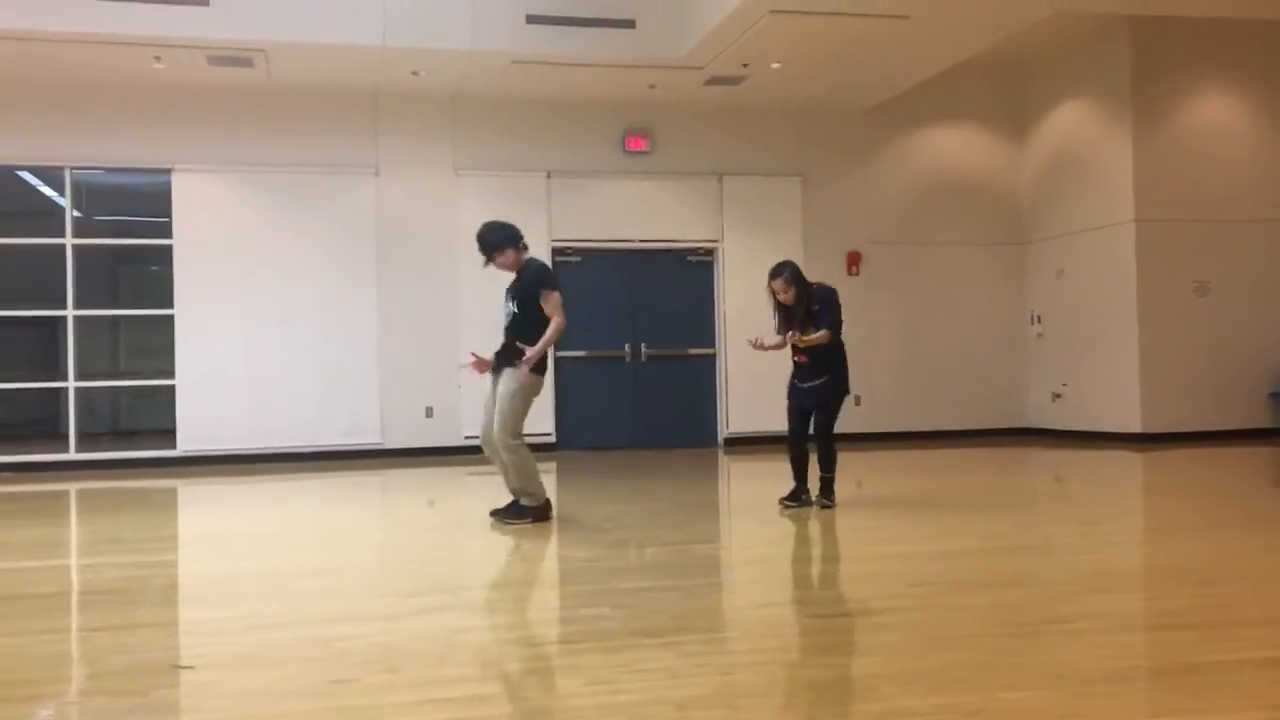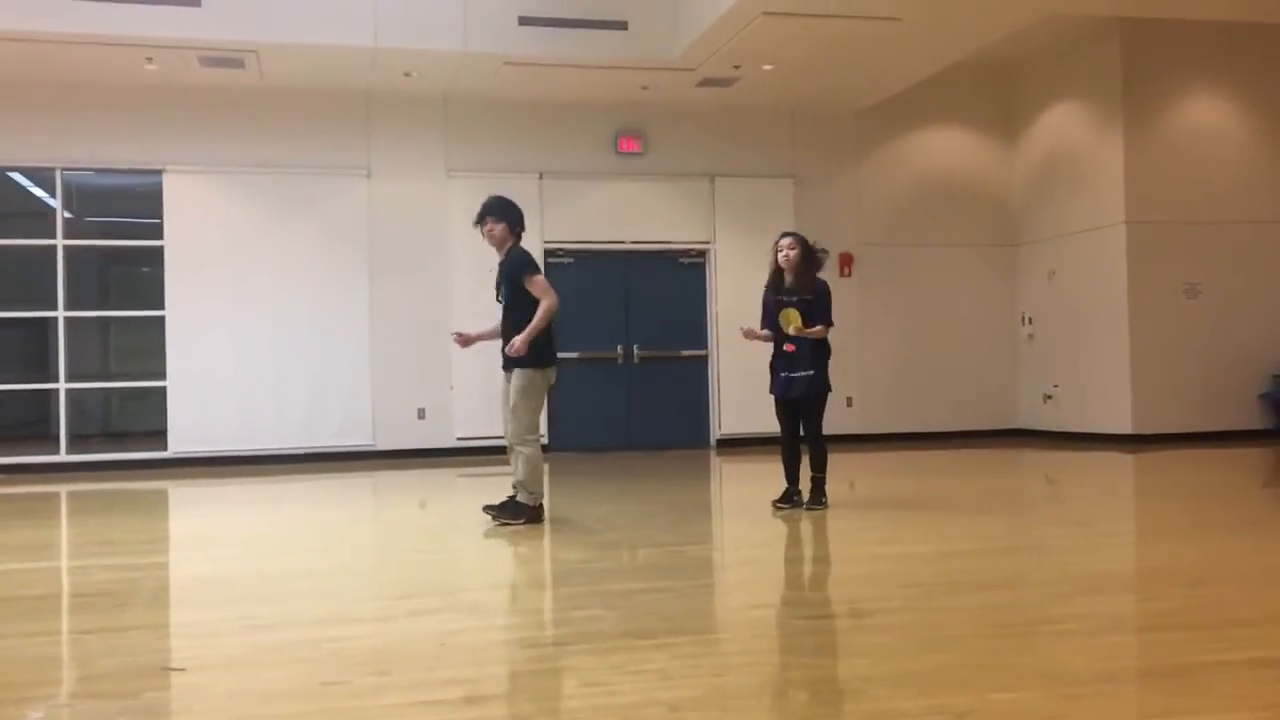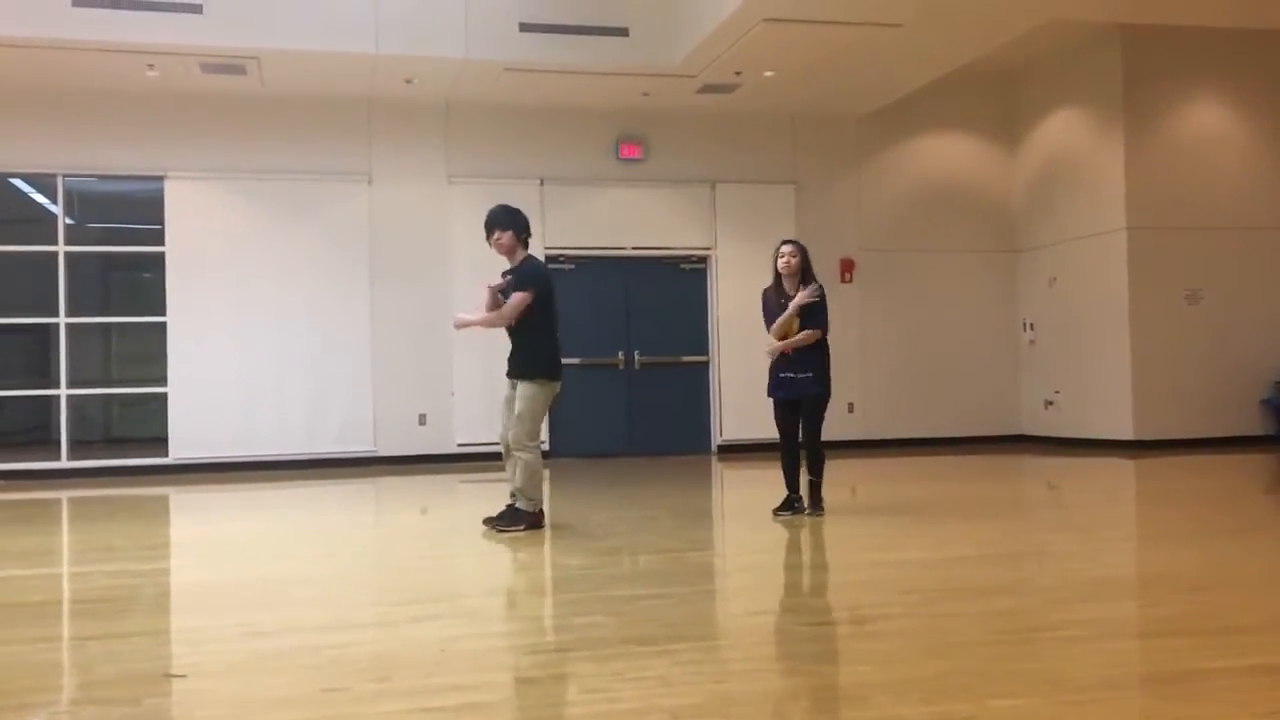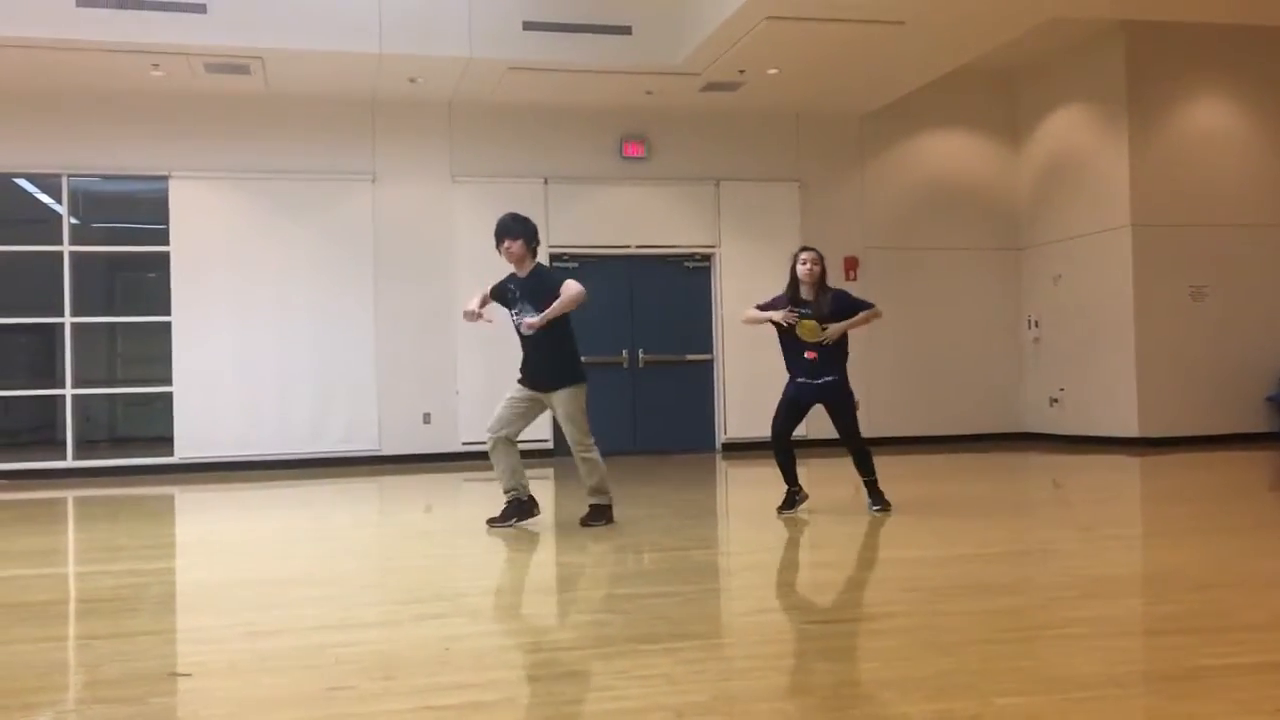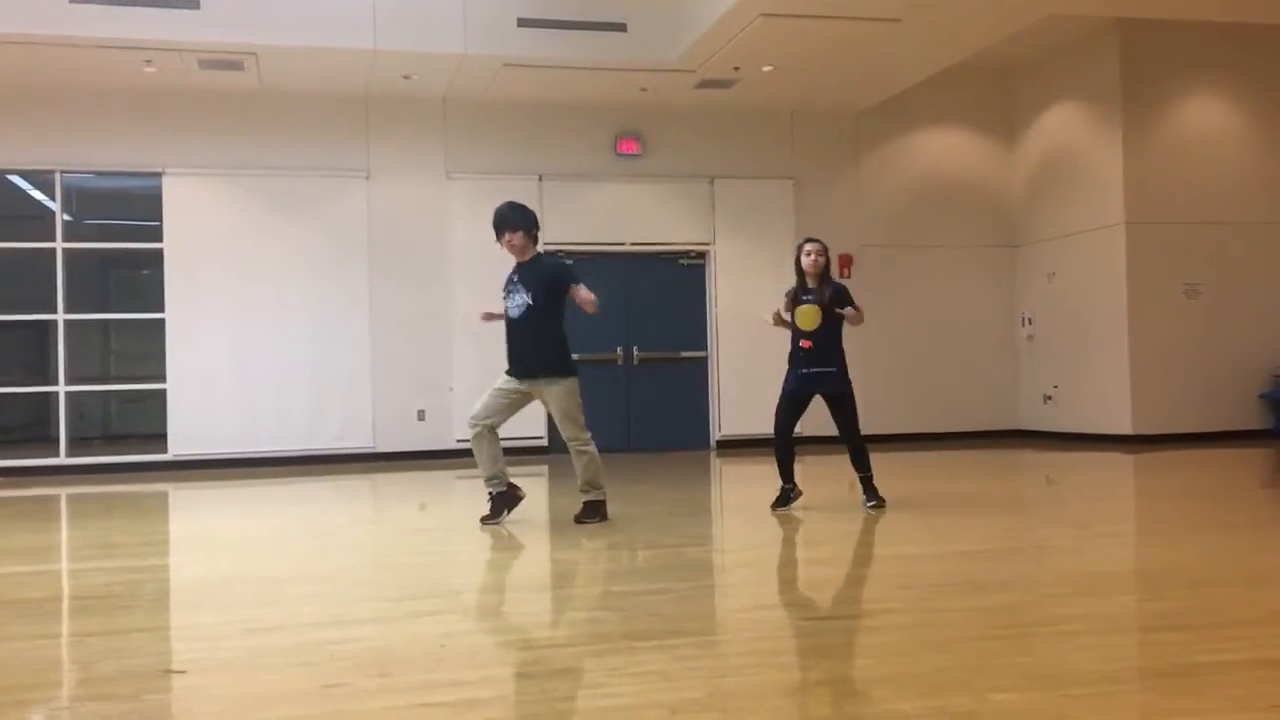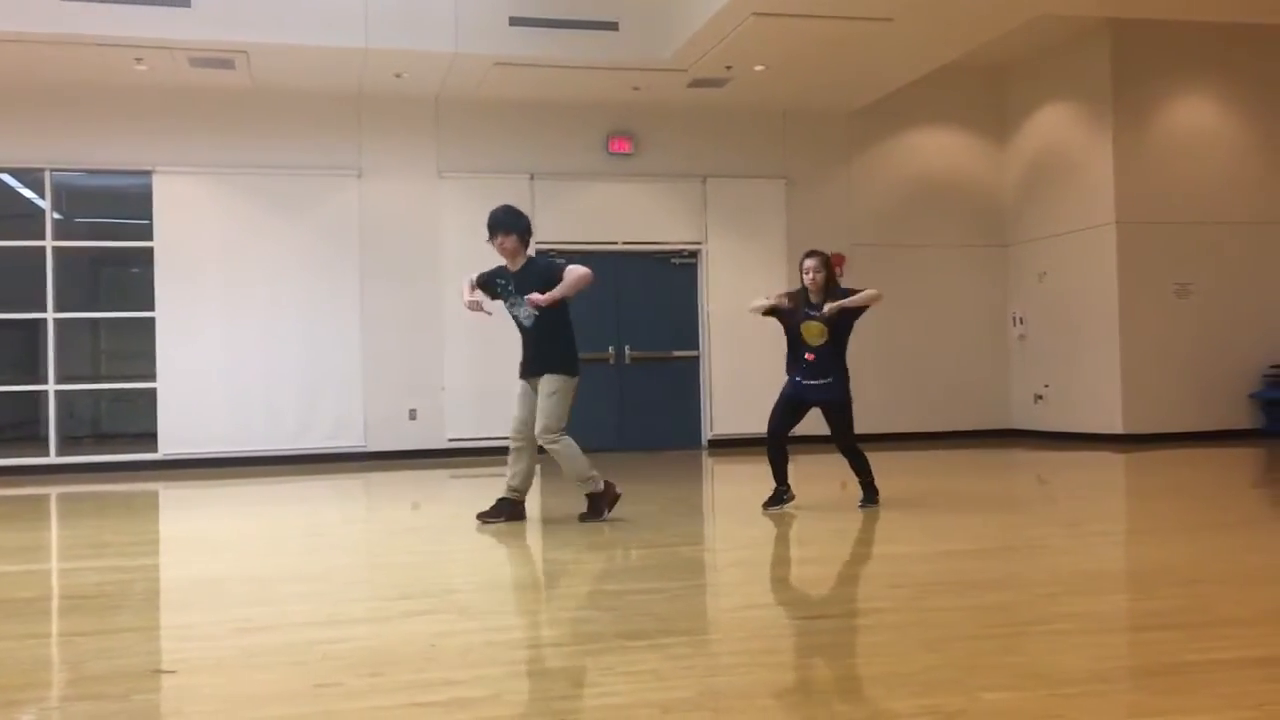
dt=0.3s
person 1, frame 1
left shoulder: (538, 273)
right shoulder: (516, 284)
left elbow: (558, 320)
left wrist: (538, 350)
right wrist: (492, 362)
left hip: (522, 367)
right hip: (506, 368)
left knee: (505, 435)
right knee: (489, 437)
left ankle: (535, 503)
right ankle: (523, 499)
person 1, frame 2
left shoulder: (519, 259)
right shoulder: (504, 266)
left elbow: (550, 301)
left wrist: (525, 337)
right wrist: (477, 337)
left hip: (533, 361)
right hip: (516, 362)
left knee: (523, 433)
right knee: (513, 433)
left ankle: (530, 503)
right ankle: (521, 498)
person 1, frame 3
left shoulder: (532, 270)
right shoulder: (508, 276)
left elbow: (507, 318)
right elbow: (499, 315)
left wrist: (468, 320)
right wrist: (492, 296)
left hip: (539, 370)
right hip: (520, 369)
left knee: (523, 440)
right knee: (509, 440)
left ankle: (529, 510)
right ankle: (520, 505)
person 1, frame 4
left shoulder: (547, 277)
right shoulder: (508, 285)
left elbow: (578, 293)
right elbow: (485, 294)
left wrist: (541, 318)
right wrist: (475, 306)
left hip: (564, 379)
right hip: (530, 382)
left knee: (581, 444)
right knee: (498, 433)
left ankle: (601, 503)
right ankle: (520, 500)
person 1, frame 5
left shoulder: (552, 267)
right shoulder: (514, 275)
left elbow: (590, 303)
left wrist: (585, 299)
right wrist: (495, 315)
left hip: (554, 371)
right hip: (518, 373)
left knee: (576, 437)
right knee: (480, 422)
left ankle: (595, 500)
right ankle: (502, 491)
person 1, frame 6
left shoulder: (543, 268)
right shoulder: (497, 277)
left elbow: (584, 274)
right elbow: (471, 281)
left wrist: (549, 297)
right wrist: (469, 295)
left hip: (559, 365)
right hip: (531, 368)
left knee: (549, 432)
right knee: (521, 435)
left ankle: (600, 490)
right ankle: (513, 500)
person 2, frame 1
left shoulder: (824, 295)
right shoulder: (784, 308)
left elbow: (827, 334)
right elbow: (784, 340)
left wrist: (802, 340)
right wrist: (764, 345)
left hip: (830, 377)
right hip: (800, 380)
left knee: (821, 432)
right knee: (795, 436)
left ankle: (827, 490)
right ankle: (801, 489)
person 2, frame 2
left shoulder: (817, 288)
right shoulder: (771, 292)
left elbow: (824, 329)
right elbow: (771, 333)
left wrist: (805, 332)
right wrist: (754, 335)
left hip: (812, 372)
right hip: (782, 373)
left knee: (812, 432)
right knee: (788, 434)
left ankle: (818, 491)
right ankle: (792, 490)
person 2, frame 3
left shoulder: (814, 292)
right shoulder: (770, 295)
left elbow: (814, 333)
right elbow: (774, 334)
left wrist: (782, 345)
right wrist: (794, 305)
left hip: (812, 376)
right hip: (782, 377)
left knee: (811, 437)
right knee: (787, 440)
left ankle: (815, 495)
right ankle: (793, 497)
person 2, frame 4
left shoulder: (835, 299)
right shoulder: (784, 302)
left elbow: (874, 312)
right elbow: (746, 316)
left wrist: (844, 326)
right wrist: (772, 315)
left hip: (833, 382)
right hip: (799, 382)
left knee: (852, 438)
right knee: (779, 436)
left ankle: (874, 493)
right ankle: (794, 491)
person 2, frame 5
left shoulder: (835, 290)
right shoulder: (794, 293)
left elbow: (858, 320)
left wrist: (851, 313)
right wrist: (778, 318)
left hip: (832, 373)
right hip: (799, 373)
left knee: (850, 433)
right knee: (782, 431)
left ankle: (869, 488)
right ankle: (788, 488)
person 2, frame 6
left shoulder: (839, 302)
right shoulder: (794, 301)
left elbow: (875, 295)
right elbow: (754, 307)
left wrist: (839, 305)
right wrist: (772, 302)
left hip: (832, 385)
right hip: (798, 383)
left knee: (845, 442)
right knee: (775, 435)
left ankle: (869, 488)
right ankle: (782, 490)
